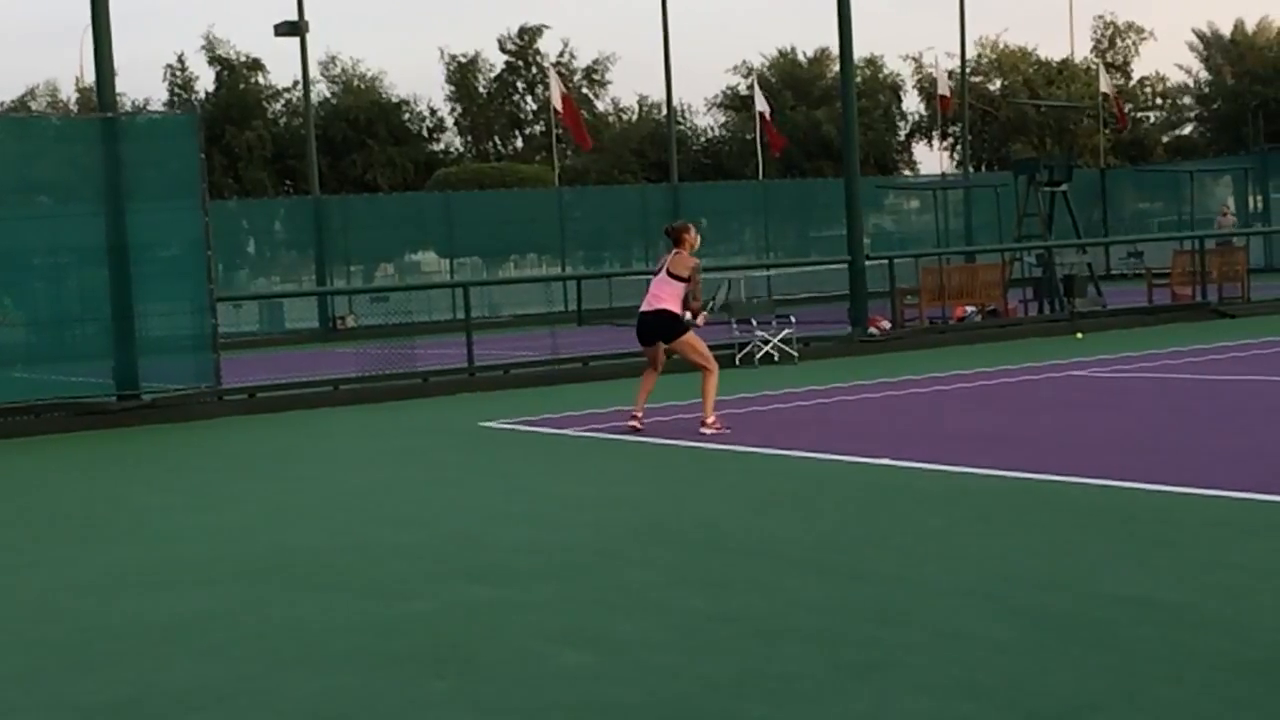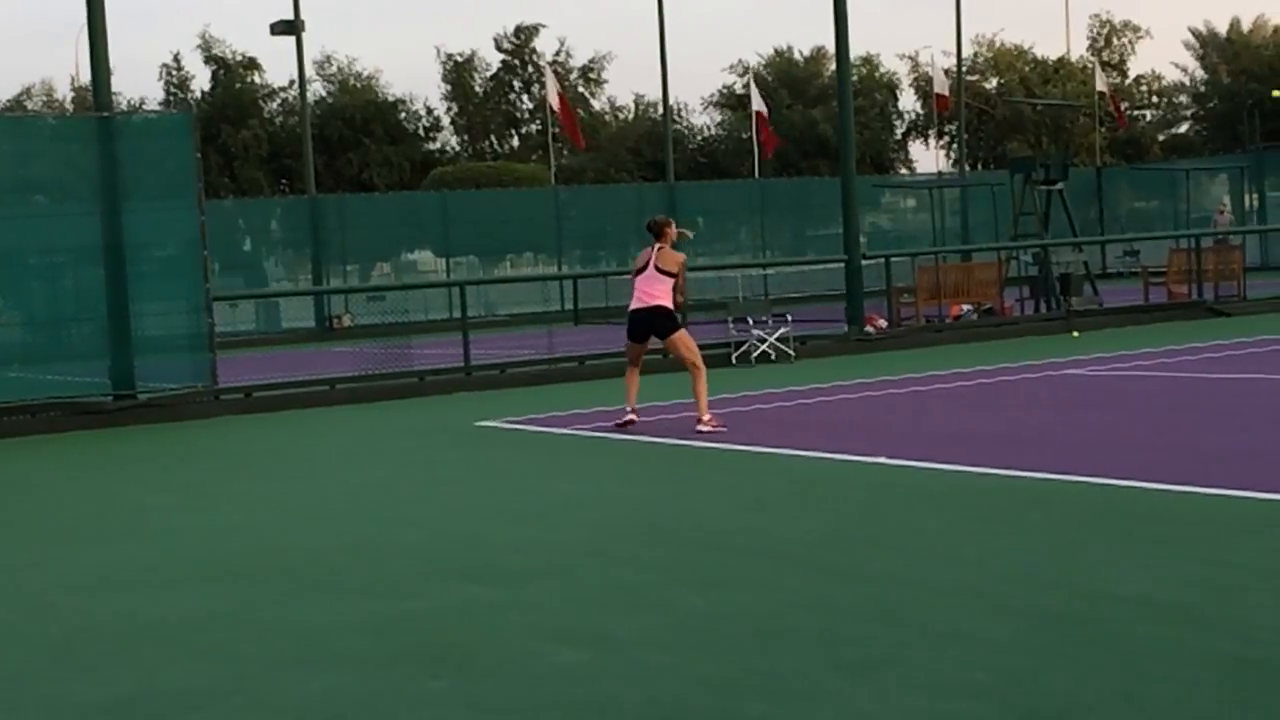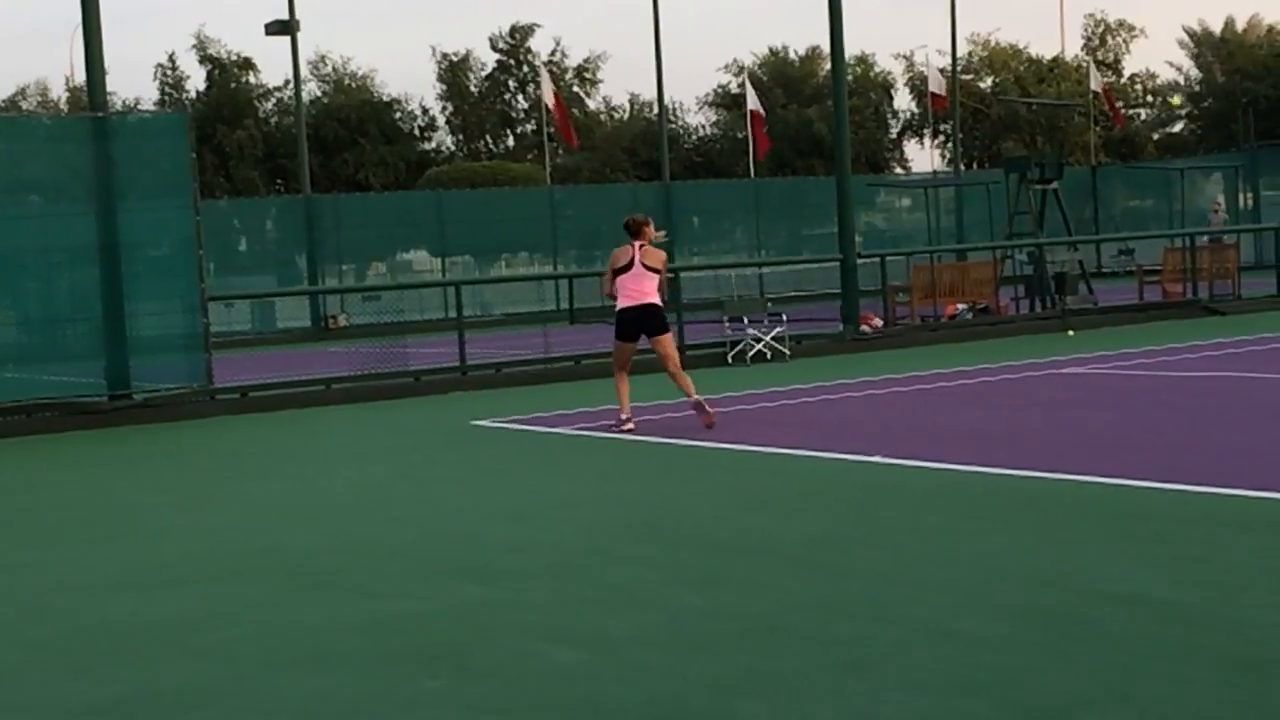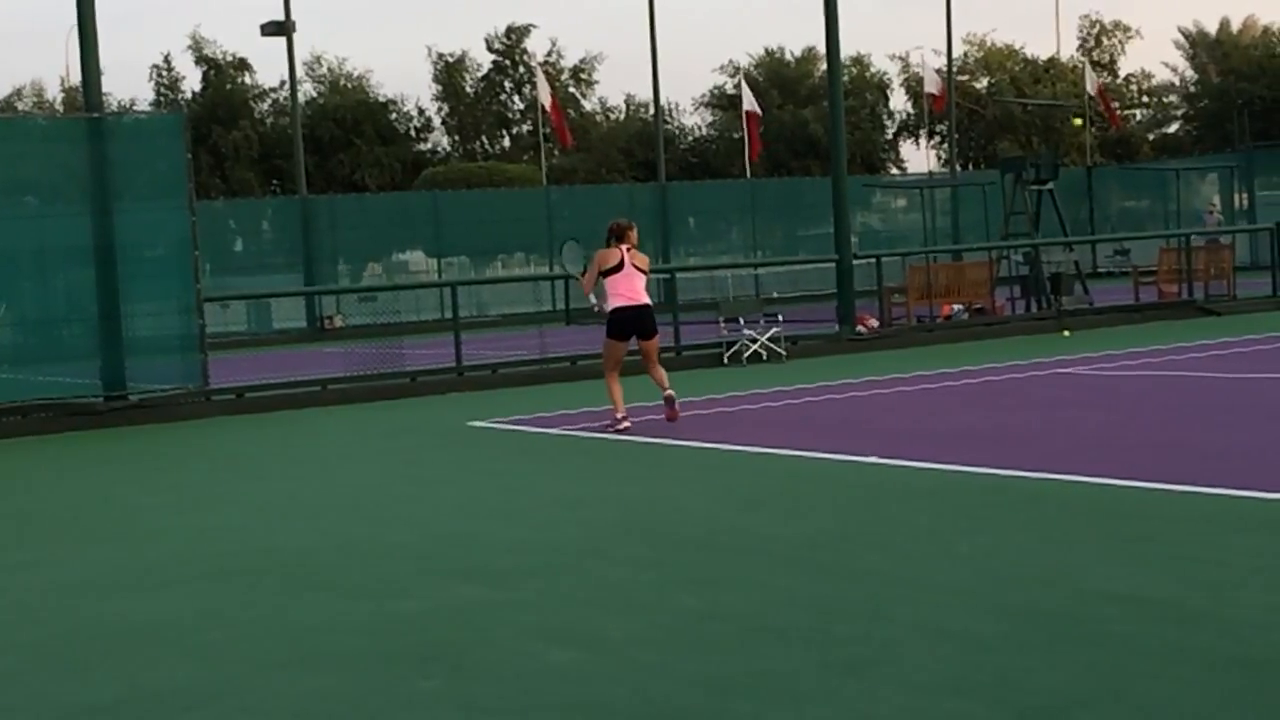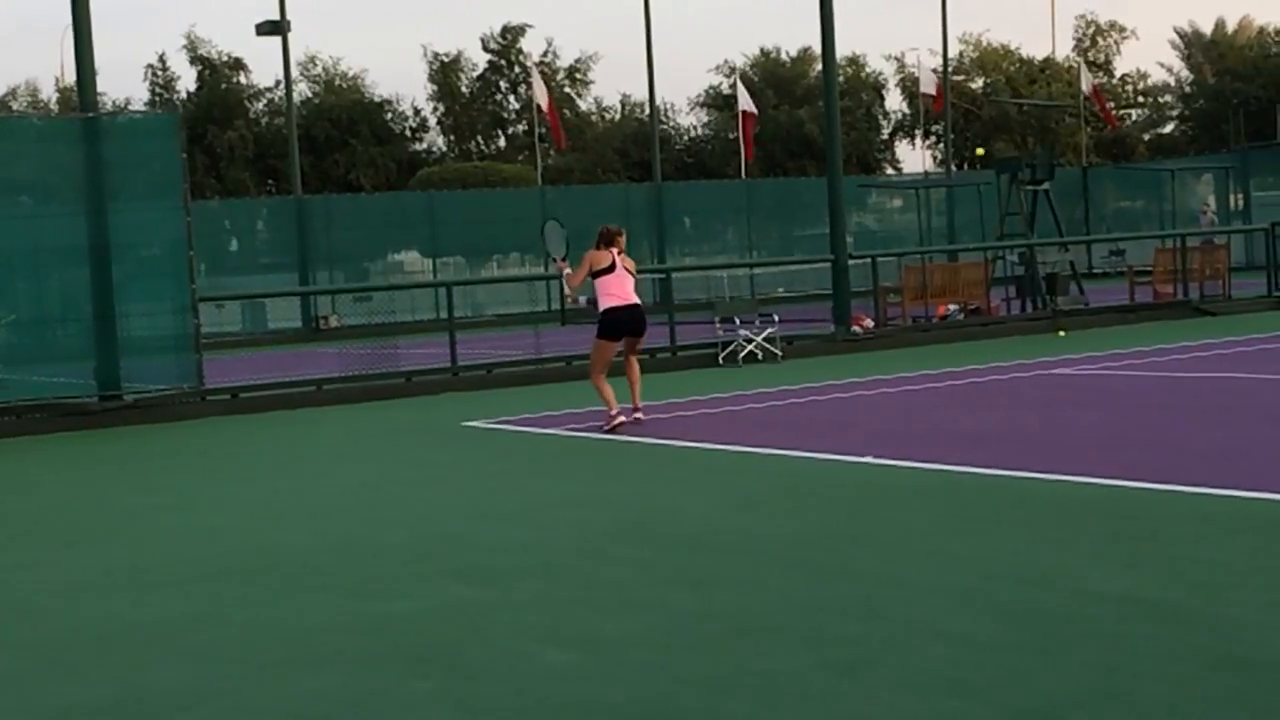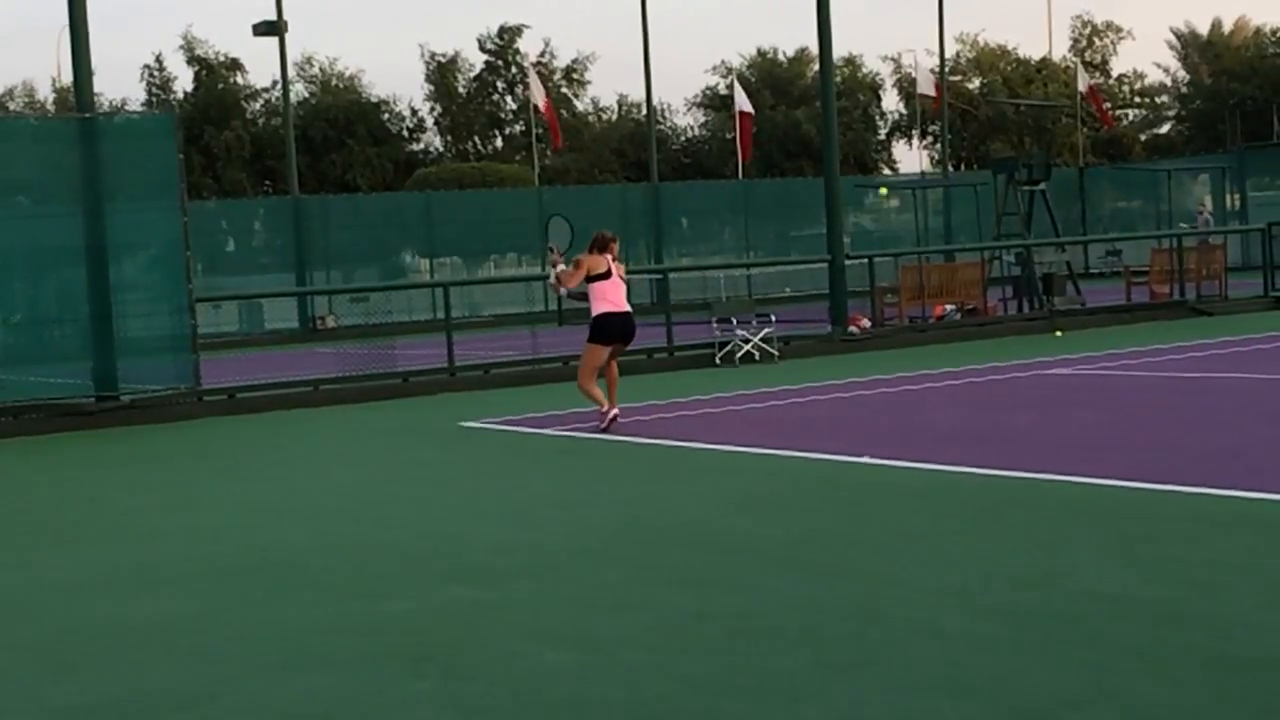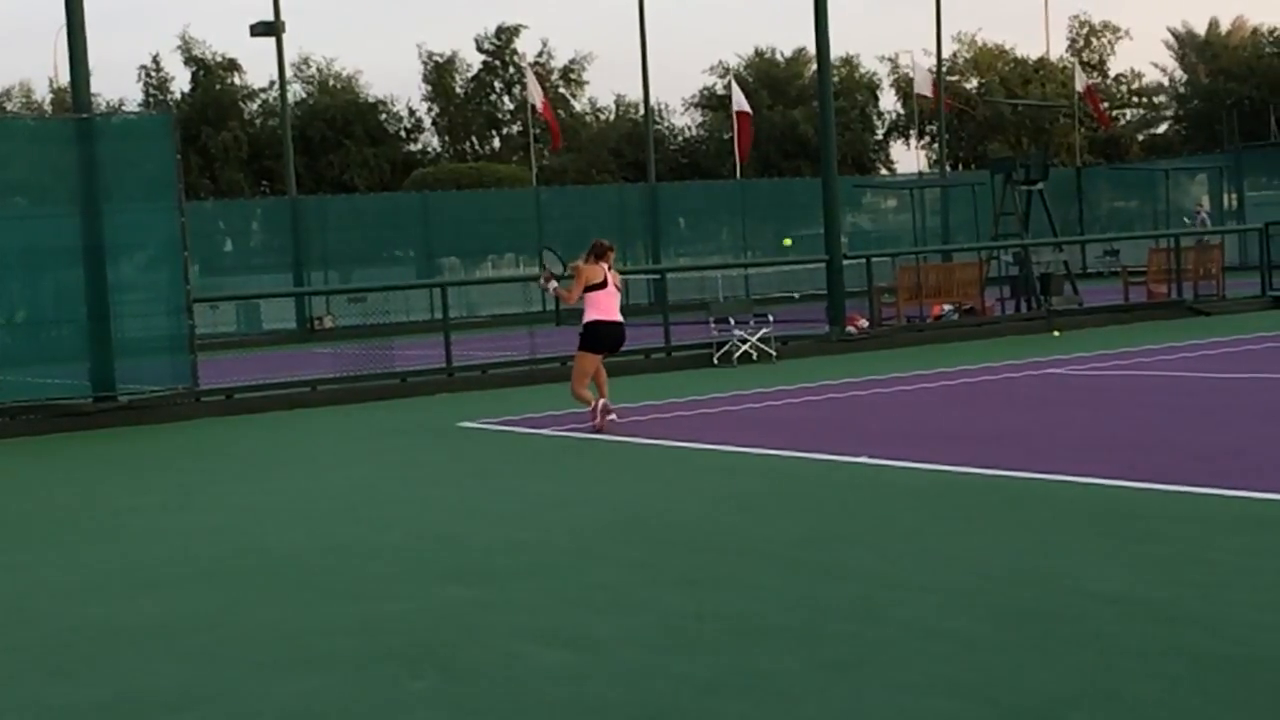
dt=0.4s
person 1, frame 1
left shoulder: (665, 260)
right shoulder: (692, 263)
right elbow: (694, 303)
left wrist: (686, 315)
right wrist: (697, 317)
left hip: (645, 320)
right hip: (667, 320)
left knee: (653, 367)
right knee: (710, 367)
left ankle: (636, 414)
right ankle: (709, 420)
person 1, frame 2
left shoulder: (642, 255)
right shoulder: (678, 258)
right elbow: (679, 298)
left hip: (636, 316)
right hip: (662, 316)
left knee: (633, 365)
right knee: (697, 367)
left ankle: (630, 410)
right ankle: (704, 418)
person 1, frame 3
left shoulder: (617, 253)
right shoulder: (660, 255)
left elbow: (607, 291)
left hip: (626, 316)
right hip: (653, 313)
left knee: (620, 371)
right knee: (674, 369)
left ankle: (625, 417)
right ankle: (694, 398)
person 1, frame 4
left shoulder: (602, 255)
right shoulder: (644, 259)
left elbow: (587, 289)
left wrist: (585, 279)
left hip: (620, 316)
right hip: (645, 312)
left knee: (611, 372)
right knee: (652, 365)
left ankle: (620, 416)
right ankle: (667, 389)
person 1, frame 5
left shoulder: (593, 256)
right shoulder: (630, 263)
left elbow: (573, 284)
left wrist: (565, 270)
left hip: (613, 317)
right hip: (636, 313)
left knee: (597, 375)
right knee: (631, 356)
left ankle: (615, 411)
right ankle: (636, 407)
person 1, frame 6
left shoulder: (588, 260)
right shoulder: (620, 268)
left elbow: (570, 284)
left wrist: (559, 266)
right wrist: (563, 289)
left hip: (606, 322)
right hip: (627, 322)
left knee: (584, 381)
right knee: (608, 360)
left ankle: (606, 408)
right ankle: (613, 407)
person 1, frame 7
left shoulder: (585, 270)
right shoulder: (616, 276)
left elbow: (571, 300)
left wrist: (552, 285)
left hip: (596, 330)
right hip: (618, 331)
left knee: (578, 389)
right knee: (595, 361)
left ankle: (596, 403)
right ankle: (607, 408)
